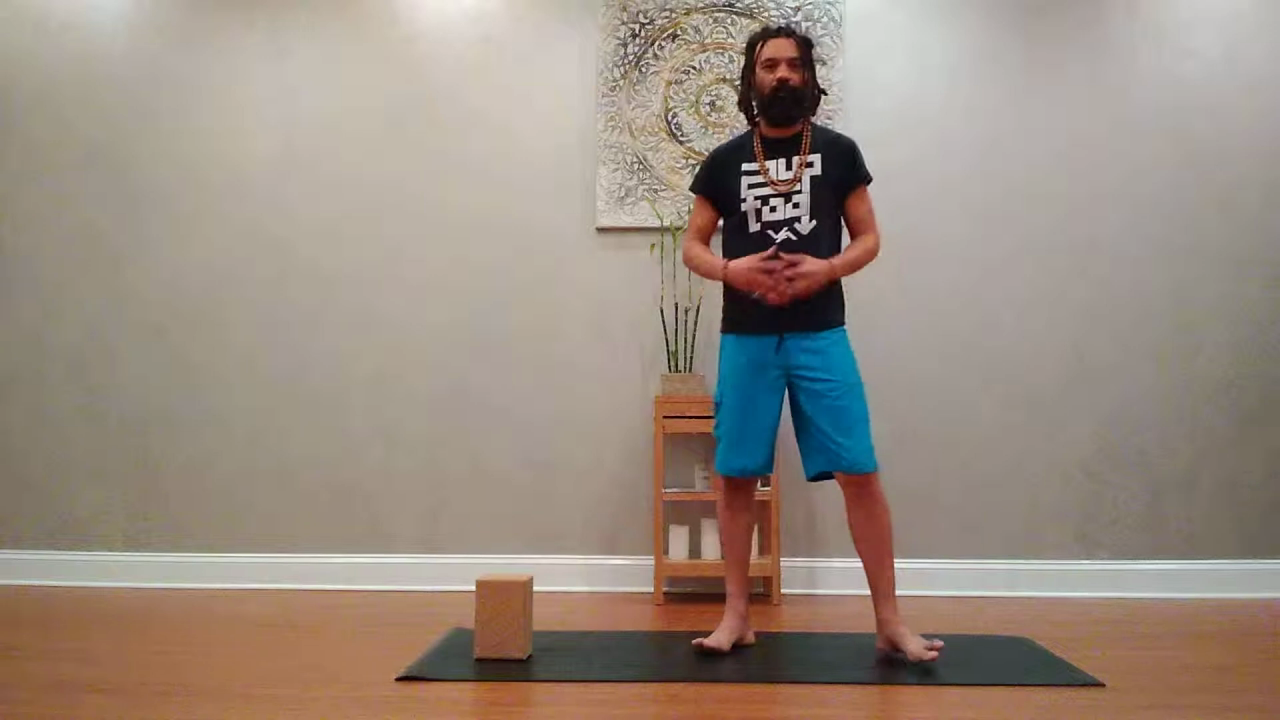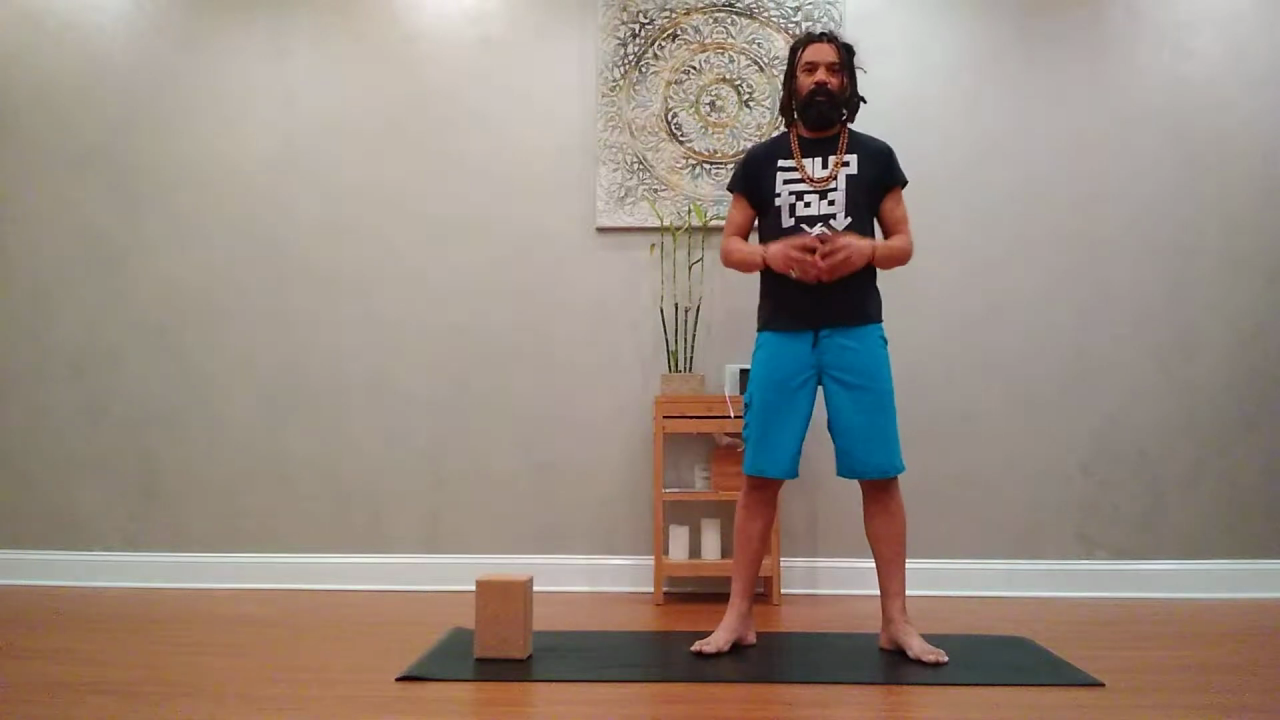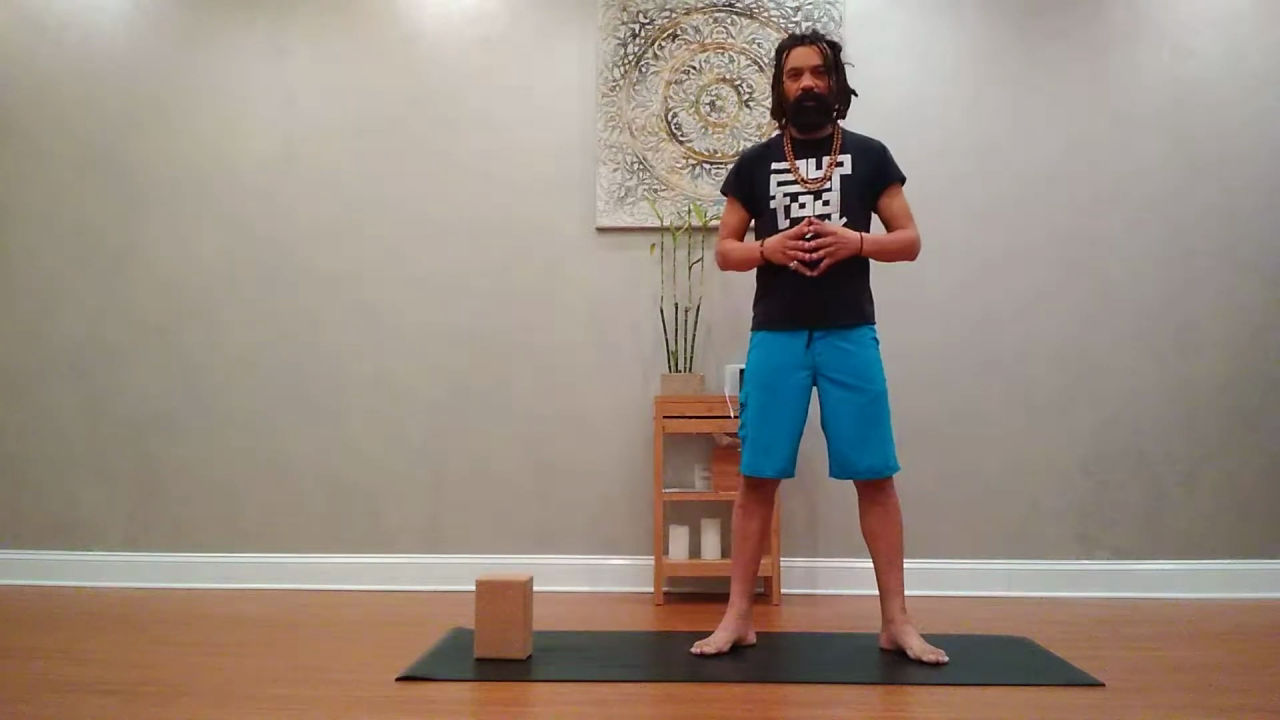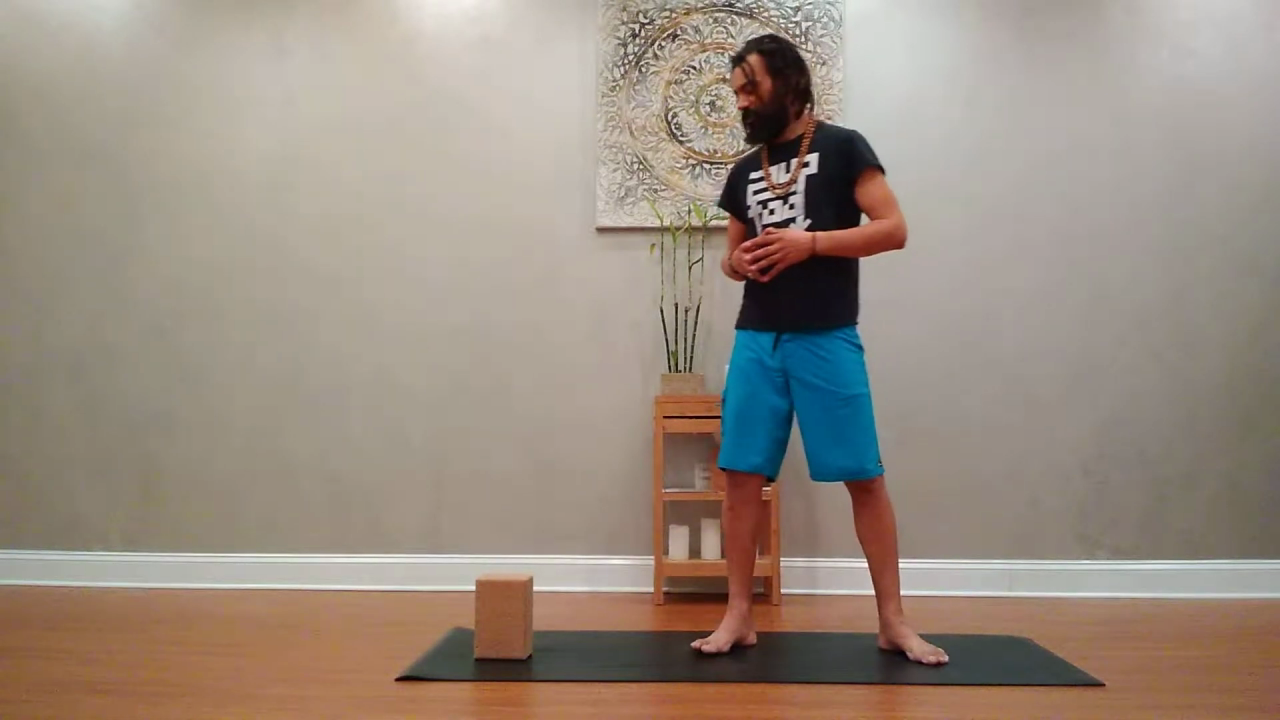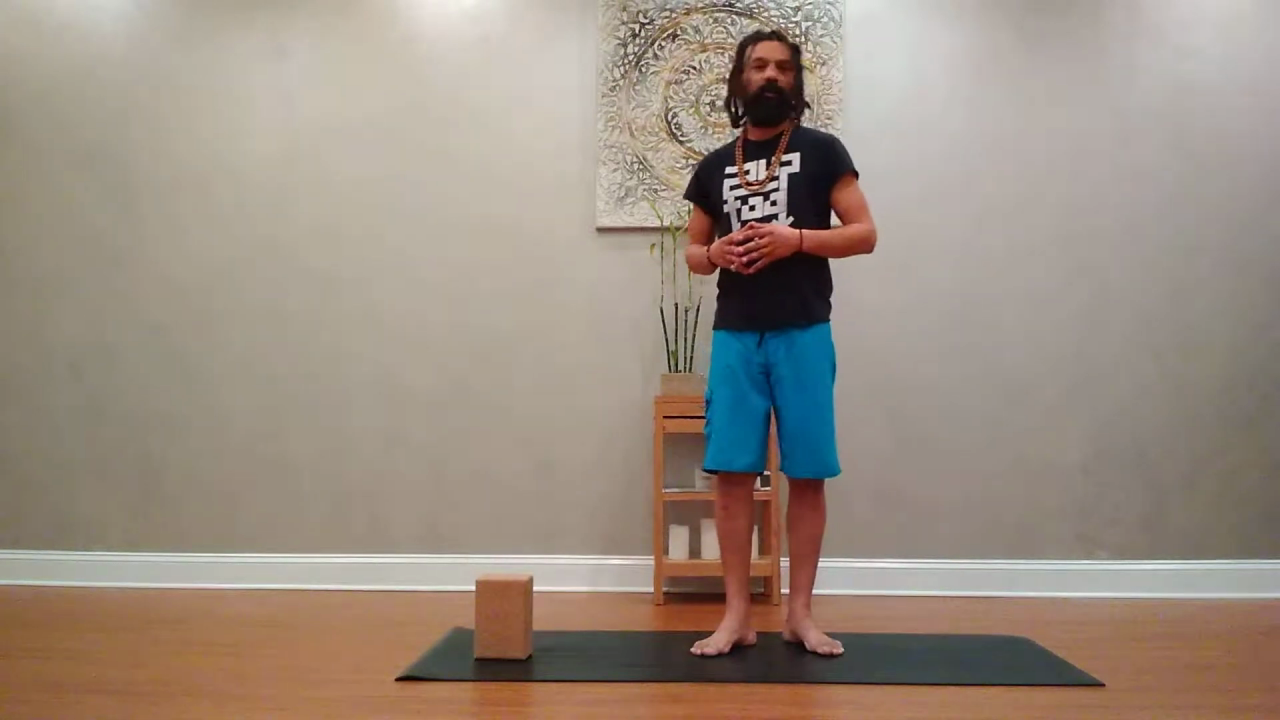
dt=1s
person 1, frame 1
left shoulder: (839, 151)
right shoulder: (725, 160)
left elbow: (868, 236)
right elbow: (692, 244)
left wrist: (828, 268)
right wrist: (729, 269)
left hip: (821, 336)
right hip: (747, 339)
left knee: (860, 473)
right knee: (737, 477)
left ankle: (889, 621)
right ankle: (736, 616)
person 1, frame 2
left shoulder: (875, 155)
right shoulder: (761, 159)
left elbow: (903, 243)
right elbow: (729, 246)
left wrist: (866, 250)
right wrist: (772, 254)
left hip: (857, 333)
right hip: (781, 336)
left knee: (880, 477)
right knee: (761, 477)
left ankle: (896, 620)
right ankle: (738, 615)
person 1, frame 3
left shoulder: (869, 155)
right shoulder: (755, 162)
left elbow: (909, 241)
right elbow: (724, 250)
left wrist: (854, 241)
right wrist: (769, 248)
left hip: (851, 336)
right hip: (775, 337)
left knee: (874, 476)
right knee: (758, 477)
left ankle: (896, 620)
right ankle: (738, 616)
person 1, frame 4
left shoulder: (842, 146)
right shoulder: (744, 171)
left elbow: (893, 229)
left wrist: (807, 242)
right wrist: (739, 262)
left hip: (827, 339)
right hip: (756, 340)
left knee: (863, 478)
right knee: (742, 476)
left ankle: (893, 620)
right ankle: (738, 615)
person 1, frame 5
left shoulder: (822, 150)
right shoulder: (714, 166)
left elbow: (864, 234)
right elbow: (693, 249)
left wrist: (795, 239)
right wrist: (716, 253)
left hip: (803, 334)
right hip: (735, 337)
left knee: (808, 475)
right knee: (731, 474)
left ankle: (800, 612)
right ankle: (737, 614)
